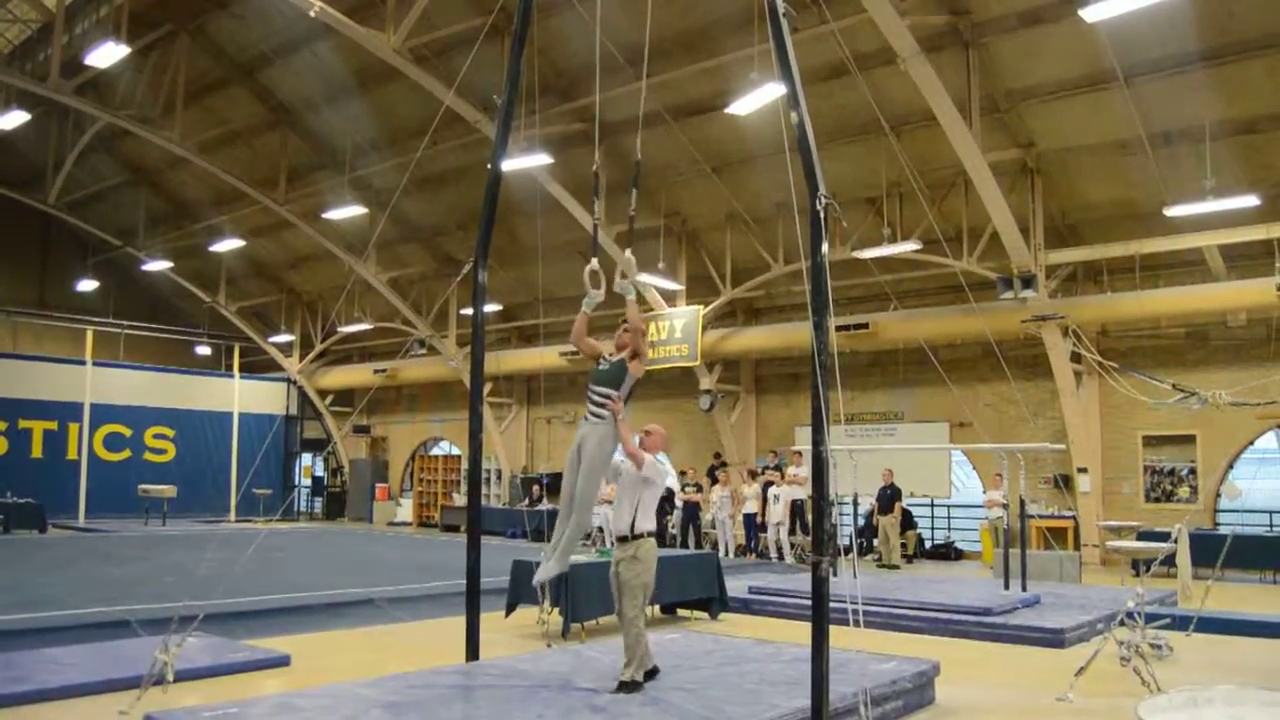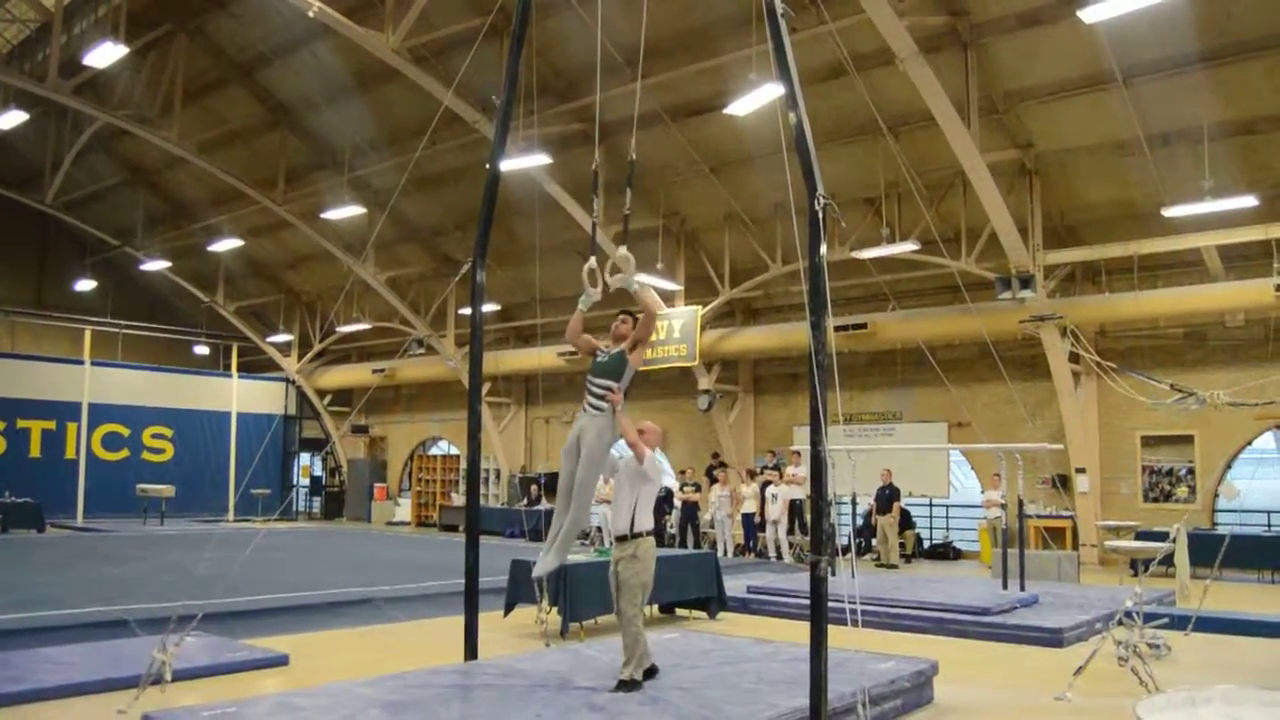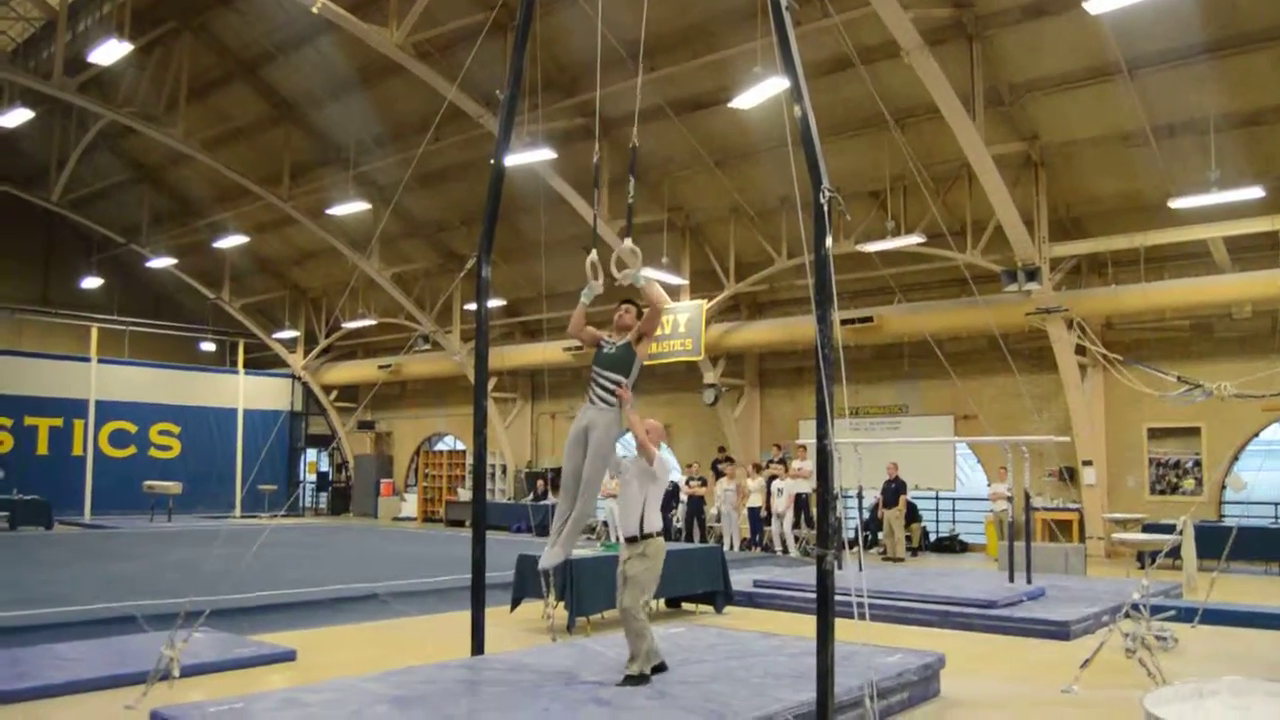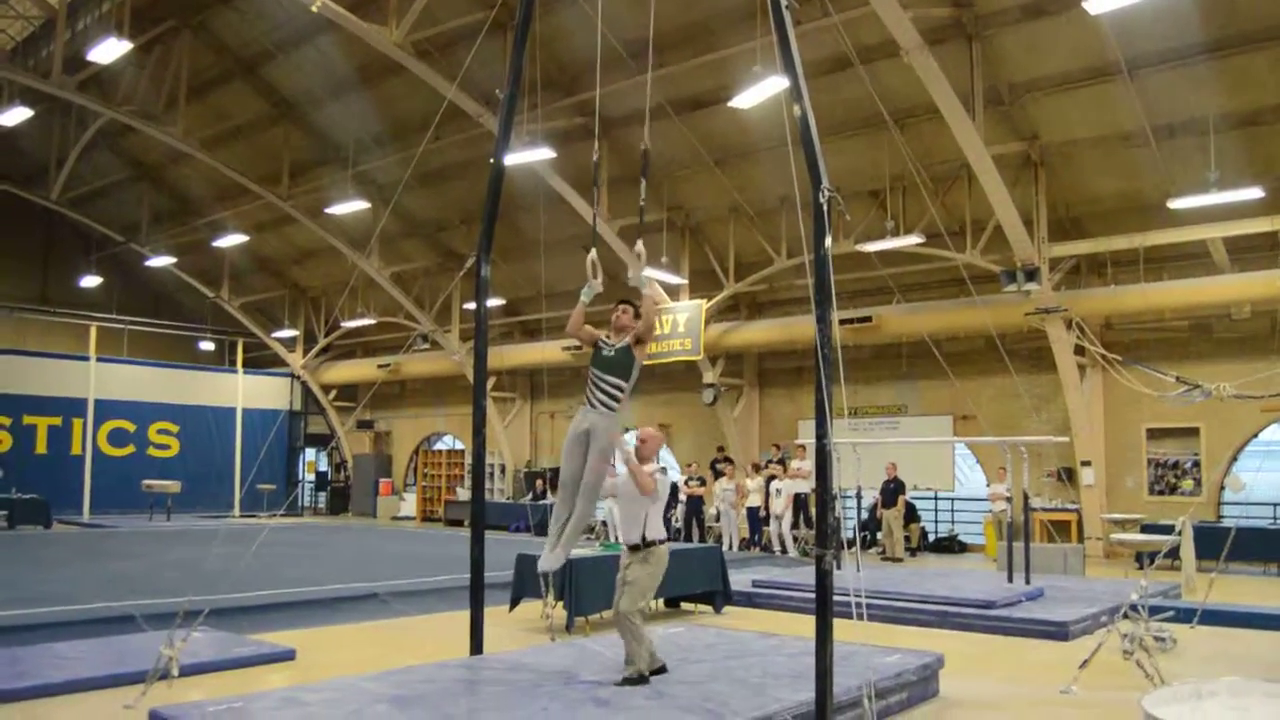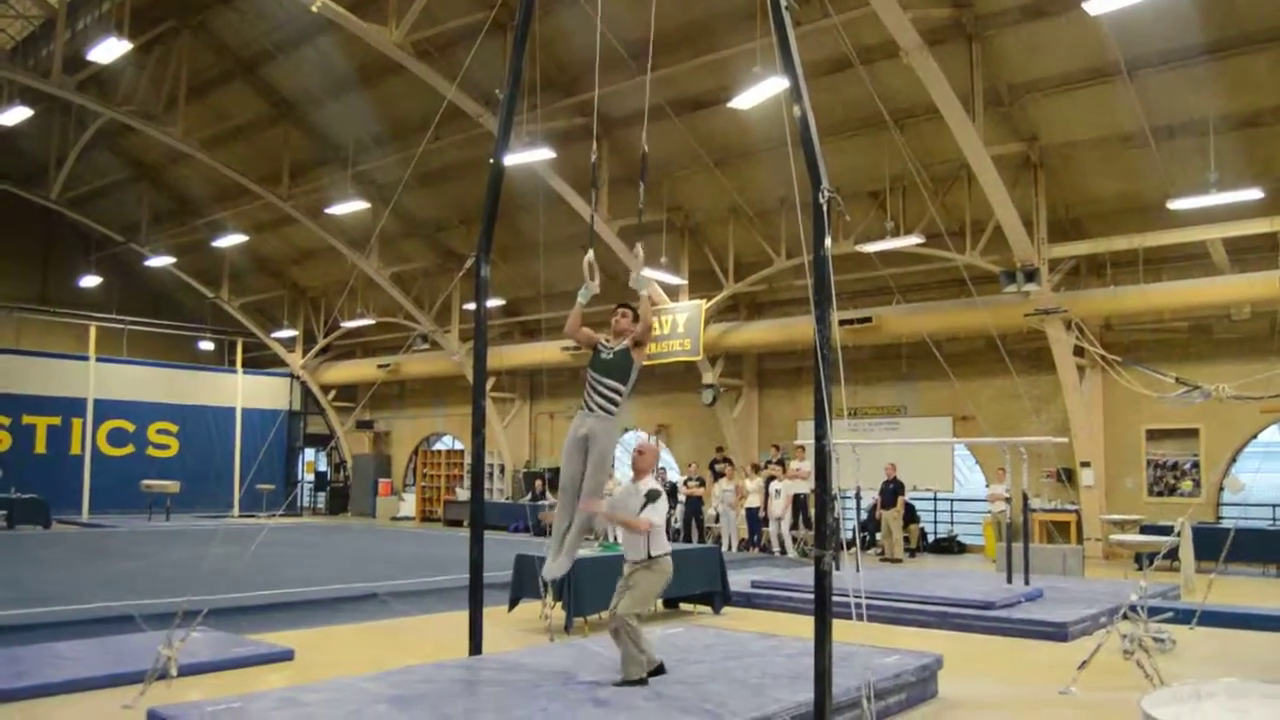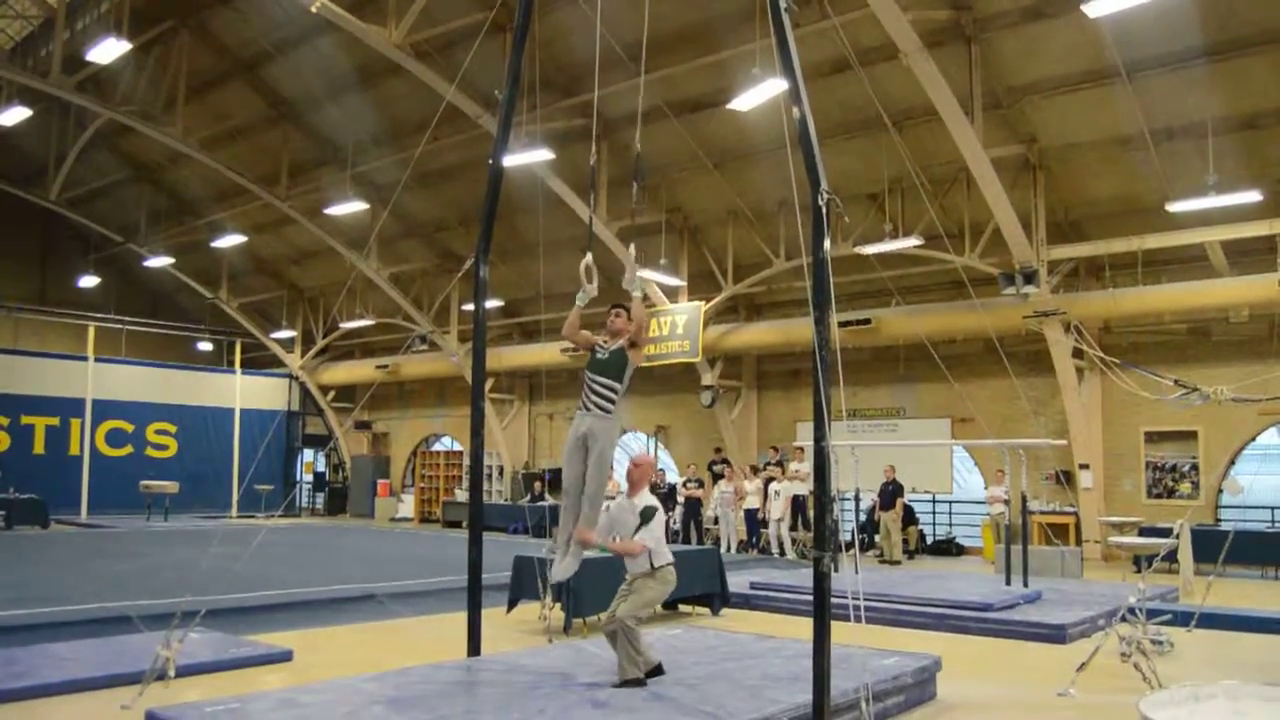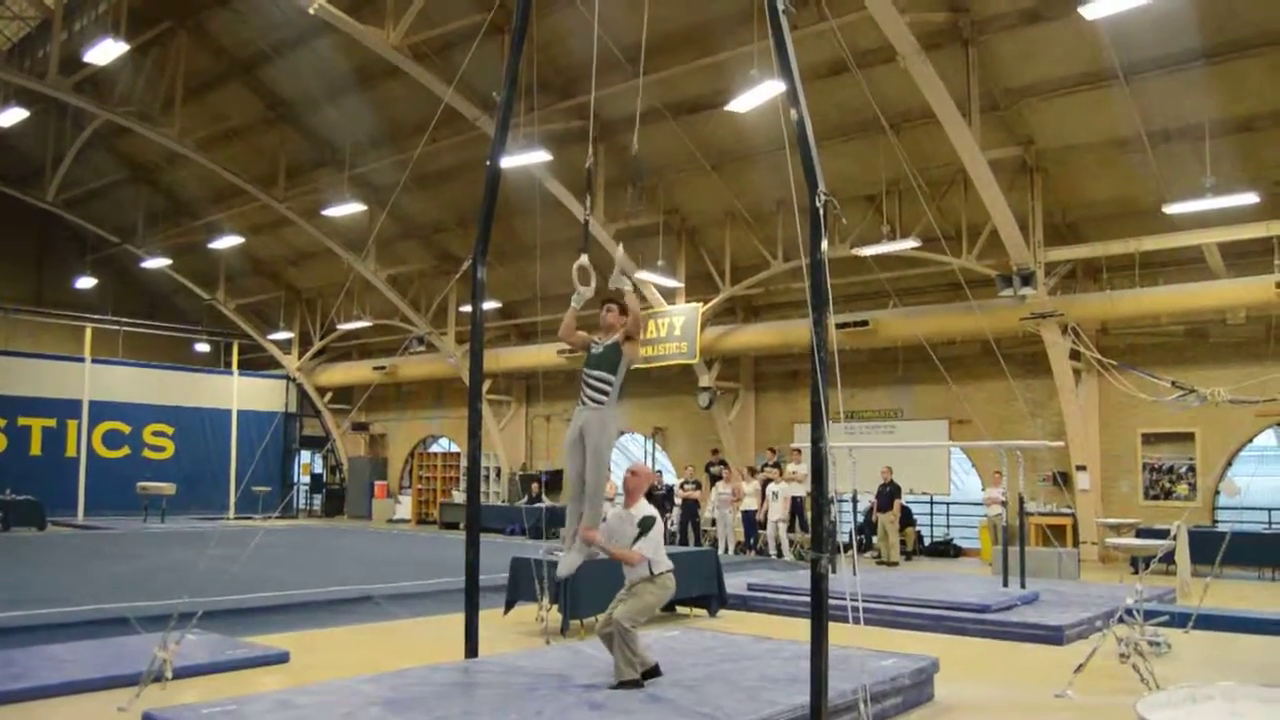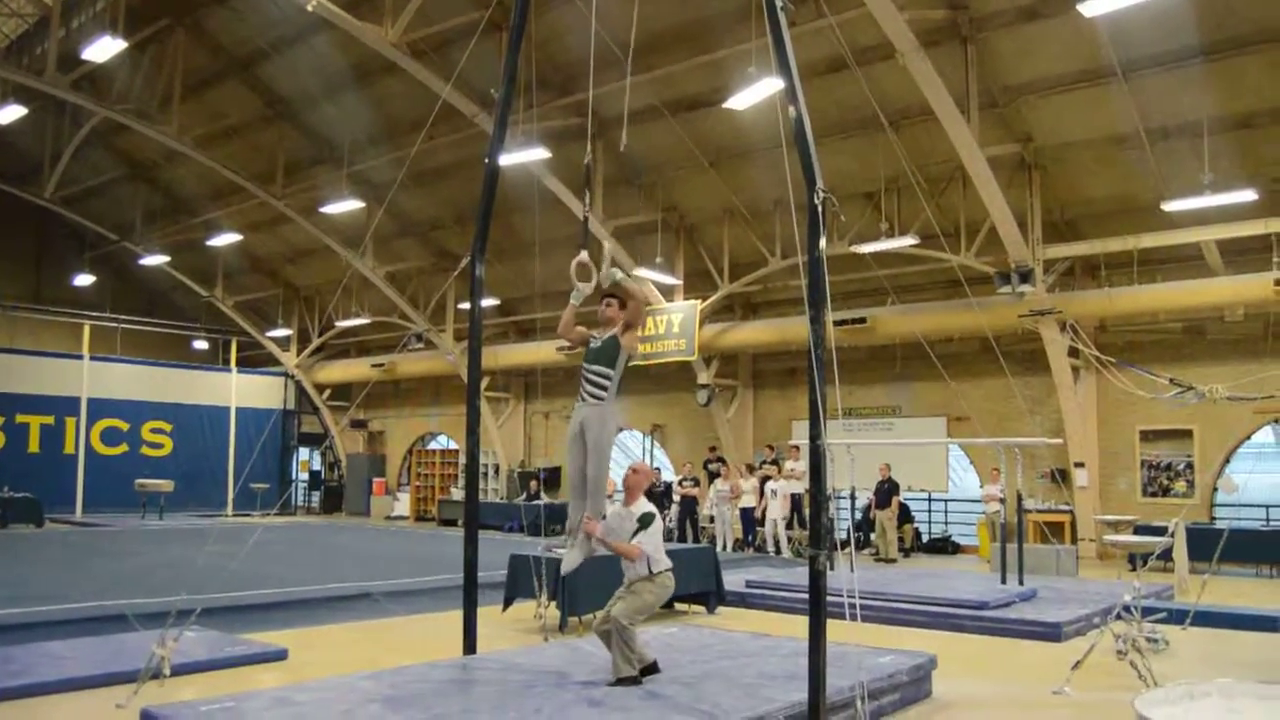
dt=0.1s
person 1, frame 1
left shoulder: (636, 356)
right shoulder: (602, 354)
left elbow: (639, 327)
right elbow: (576, 338)
left wrist: (629, 293)
right wrist: (588, 305)
left hip: (603, 431)
right hip: (583, 429)
left knee: (583, 499)
right knee: (567, 498)
left ankle: (560, 558)
right ankle: (551, 555)
person 1, frame 2
left shoulder: (634, 347)
right shoulder: (599, 348)
left elbow: (651, 312)
right elbow: (572, 337)
left wrist: (631, 283)
right wrist: (585, 303)
left hip: (603, 422)
right hip: (580, 421)
left knee: (583, 490)
right knee: (565, 489)
left ankle: (559, 549)
right ankle: (549, 547)
person 1, frame 3
left shoulder: (640, 338)
right shoulder: (601, 338)
left elbow: (657, 306)
right elbow: (573, 330)
left wrist: (640, 280)
right wrist: (587, 297)
left hip: (609, 417)
right hip: (585, 414)
left knee: (589, 484)
right knee: (569, 481)
left ankle: (565, 544)
right ankle: (554, 541)
person 1, frame 4
left shoulder: (638, 340)
right shoulder: (599, 338)
left elbow: (650, 317)
right elbow: (571, 329)
left wrist: (643, 285)
right wrist: (586, 296)
left hip: (607, 421)
right hip: (583, 416)
left knee: (589, 488)
right knee: (567, 483)
left ankle: (563, 547)
right ankle: (552, 544)
person 1, frame 5
left shoulder: (637, 344)
right shoulder: (598, 340)
left elbow: (648, 324)
right elbow: (570, 330)
left wrist: (642, 288)
right wrist: (583, 297)
left hip: (605, 425)
right hip: (581, 420)
left knee: (590, 492)
right knee: (567, 488)
left ankle: (568, 552)
right ankle: (555, 550)
person 1, frame 6
left shoulder: (632, 344)
right shoulder: (596, 343)
left elbow: (641, 325)
right elbow: (568, 333)
left wrist: (635, 290)
right wrist: (581, 301)
left hip: (605, 424)
right hip: (580, 420)
left knee: (592, 492)
right knee: (570, 489)
left ankle: (575, 552)
right ankle: (562, 550)
person 1, frame 7
left shoulder: (628, 338)
right shoulder: (591, 340)
left elbow: (636, 314)
right elbow: (564, 334)
left wrist: (624, 285)
right wrist: (577, 301)
left hip: (602, 417)
right hip: (579, 415)
left knee: (594, 485)
right knee: (574, 485)
left ankle: (582, 545)
right ankle: (570, 544)
person 1, frame 8
left shoulder: (626, 331)
right shoulder: (591, 336)
left elbow: (639, 300)
right elbow: (563, 331)
left wrist: (618, 278)
right wrist: (576, 299)
left hip: (603, 412)
right hip: (579, 411)
left knee: (595, 480)
right knee: (576, 482)
left ankle: (585, 541)
right ankle: (572, 540)
person 2, frame 1
left shoulder: (655, 470)
right shoulder: (626, 469)
left elbow: (630, 448)
left wrist: (620, 417)
left hip: (640, 547)
right hip: (622, 546)
left knee: (632, 613)
right knee: (625, 613)
left ankle: (632, 677)
right ankle: (645, 666)
person 2, frame 2
left shoulder: (652, 467)
right shoulder: (624, 465)
left elbow: (631, 440)
left wrist: (619, 409)
left hip: (638, 546)
right hip: (621, 546)
left knee: (631, 612)
right knee: (623, 612)
left ankle: (632, 675)
right ankle: (644, 664)
person 2, frame 3
left shoulder: (657, 462)
right shoulder: (628, 465)
left elbow: (644, 443)
left wrist: (627, 406)
left hip: (647, 547)
right hip: (628, 546)
left knee: (634, 607)
right knee: (626, 608)
left ankle: (639, 669)
right ankle: (652, 660)
person 2, frame 4
left shoulder: (657, 475)
right shoulder: (624, 478)
left elbow: (646, 488)
left wrist: (626, 453)
left hip: (651, 554)
right hip: (630, 552)
left knee: (629, 609)
right knee: (621, 611)
left ankle: (637, 670)
right ankle: (652, 663)
person 2, frame 5
left shoulder: (654, 493)
right shoulder: (624, 490)
left elbow: (641, 526)
right elbow: (598, 512)
left wrist: (605, 512)
left hip: (655, 566)
right hip: (633, 566)
left knee: (626, 614)
right knee: (615, 618)
left ankle: (635, 673)
right ankle: (650, 664)
person 2, frame 6
left shoulder: (650, 509)
right shoulder: (618, 506)
left elbow: (635, 549)
right elbow: (598, 535)
left wrist: (597, 542)
left hip: (658, 575)
right hip: (635, 575)
left knee: (626, 617)
right knee: (610, 623)
left ankle: (633, 675)
right ankle: (649, 665)
person 2, frame 7
left shoulder: (648, 517)
right shoulder: (616, 515)
left elbow: (634, 559)
right elbow: (598, 544)
left wrist: (599, 542)
right wrist: (583, 537)
left hip: (657, 583)
right hip: (634, 583)
left knee: (623, 619)
right knee: (605, 626)
left ankle: (630, 676)
right ankle: (646, 666)
person 2, frame 8
left shoulder: (648, 515)
right shoulder: (616, 513)
left elbow: (632, 553)
right elbow: (598, 542)
left wrist: (599, 536)
right wrist: (584, 532)
left hip: (657, 581)
right hip: (633, 582)
left knee: (621, 616)
right knee: (602, 625)
left ankle: (628, 673)
right ankle: (644, 663)
